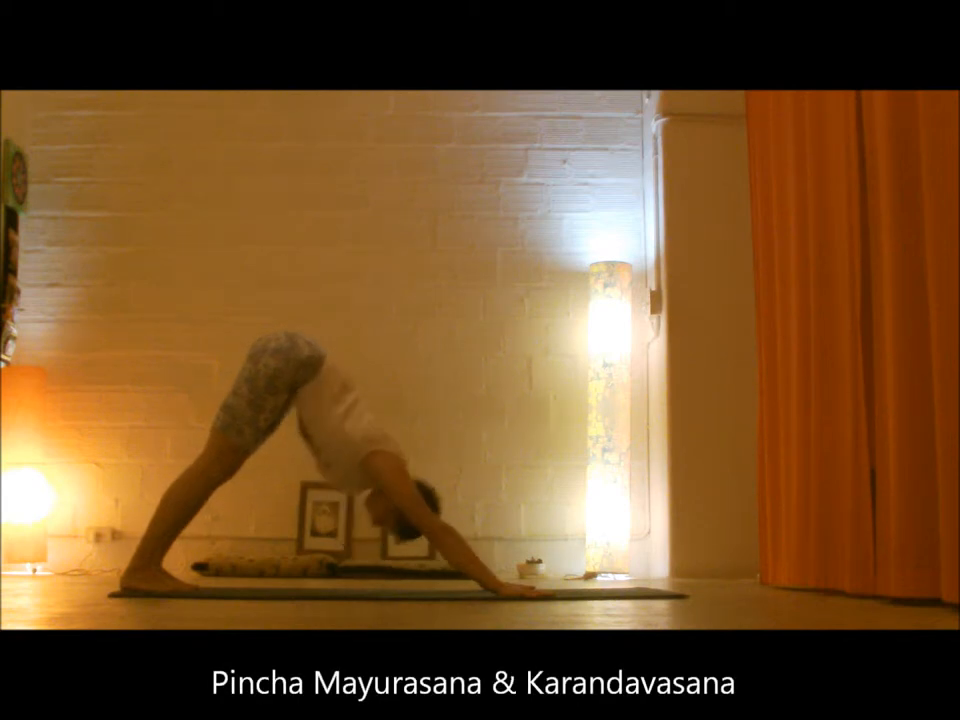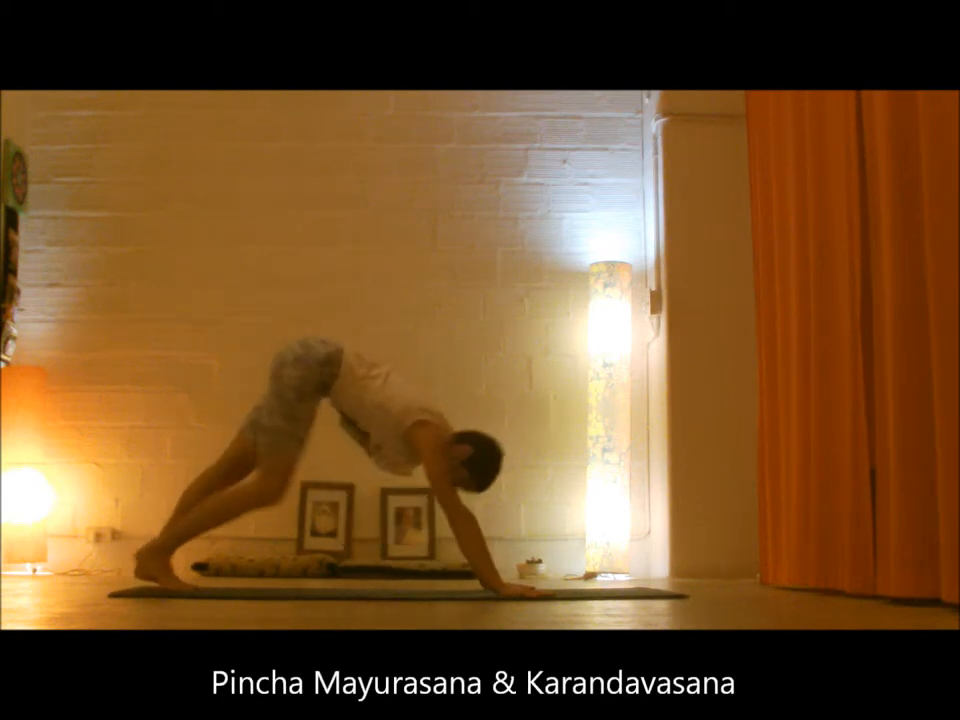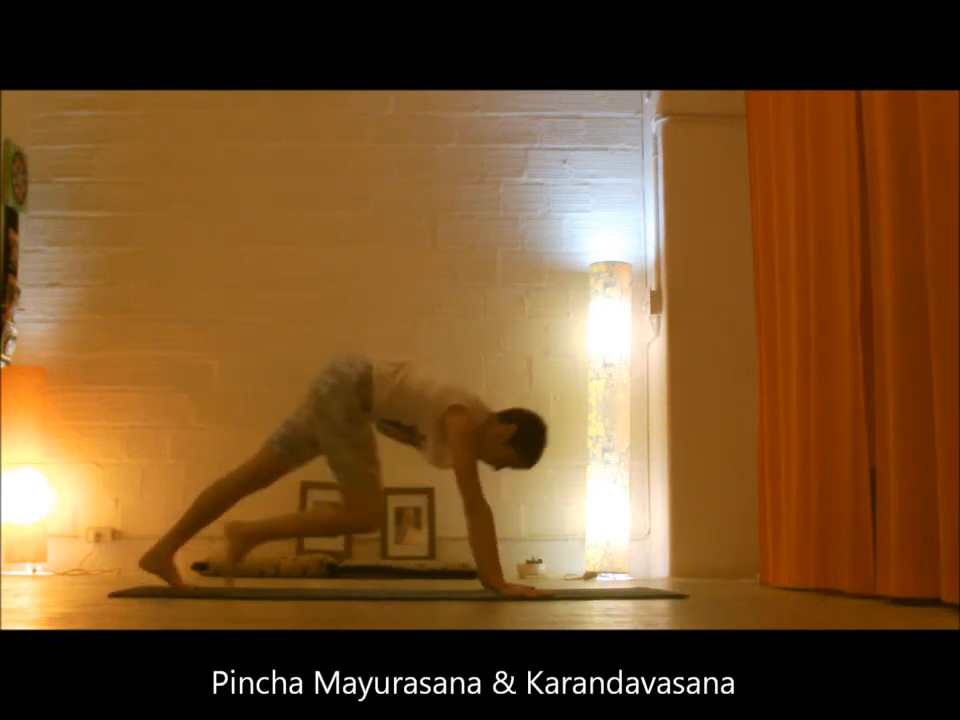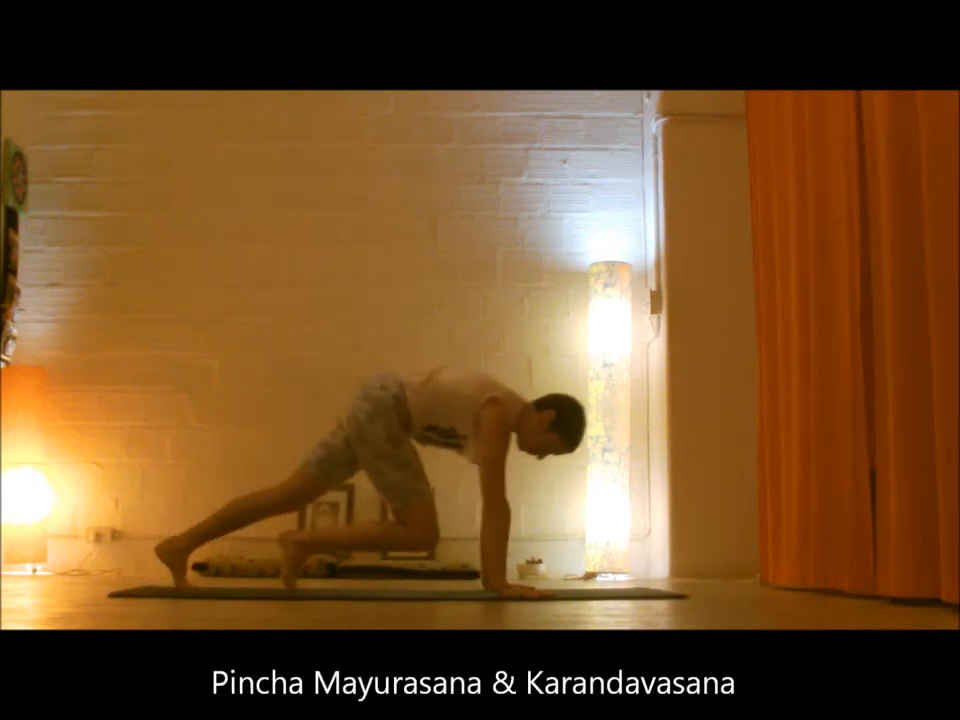
dt=0.3s
person 1, frame 1
left shoulder: (386, 470)
right shoulder: (385, 465)
left elbow: (438, 531)
right elbow: (437, 530)
left wrist: (486, 579)
right wrist: (496, 584)
left hip: (291, 364)
right hip: (285, 358)
left knee: (220, 468)
right knee: (214, 466)
left ankle: (150, 565)
right ankle: (141, 567)
person 1, frame 2
left shoulder: (435, 436)
right shoulder: (431, 438)
left elbow: (458, 515)
right elbow: (458, 514)
left wrist: (487, 575)
right wrist: (497, 583)
left hip: (310, 367)
right hip: (310, 365)
left knee: (232, 467)
right knee: (269, 489)
left ankle: (157, 558)
right ankle: (156, 551)
person 1, frame 3
left shoulder: (474, 423)
right shoulder: (465, 422)
left elbow: (475, 508)
right elbow: (475, 507)
left wrist: (490, 576)
right wrist: (497, 582)
left hip: (343, 389)
right hip: (346, 387)
left knee: (253, 475)
right knee: (368, 516)
left ankle: (163, 552)
right ankle: (251, 533)
person 1, frame 4
left shoulder: (505, 416)
right shoulder: (499, 414)
left elbow: (492, 508)
right elbow: (495, 506)
left wrist: (491, 575)
right wrist: (498, 582)
left hip: (376, 406)
right hip: (381, 411)
left knee: (287, 497)
right knee: (421, 535)
left ankle: (179, 546)
right ankle: (305, 542)
